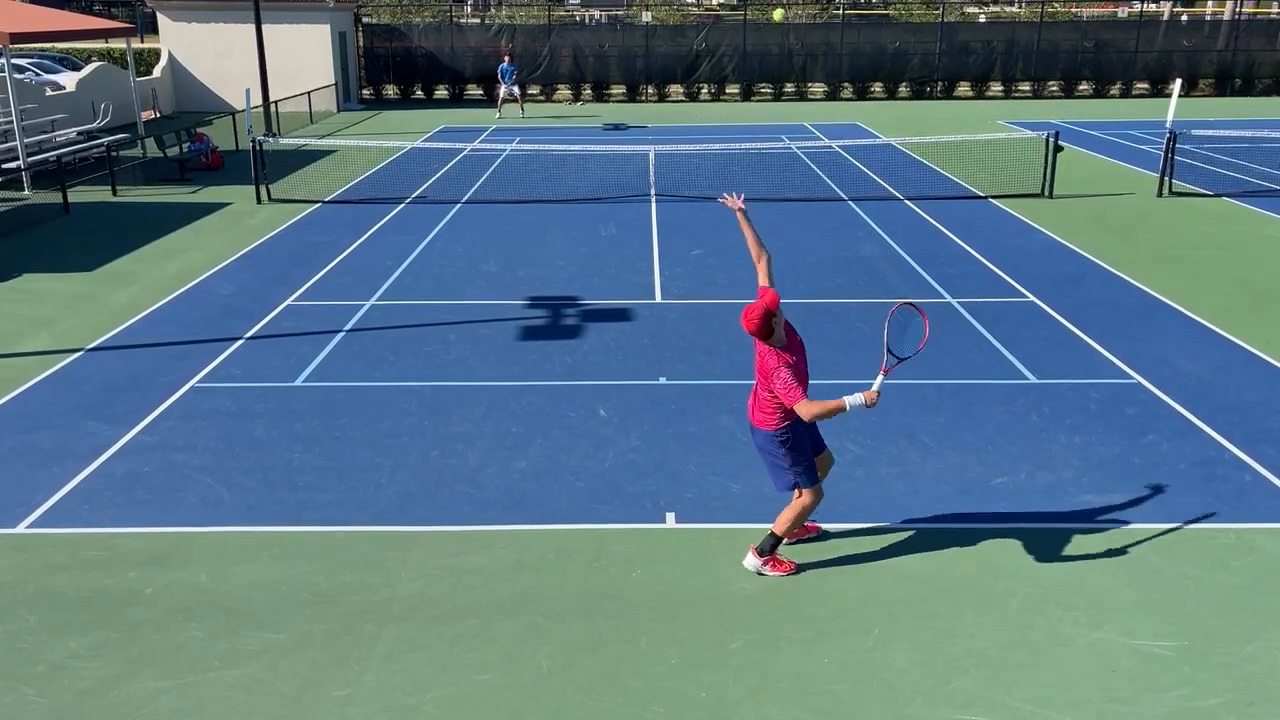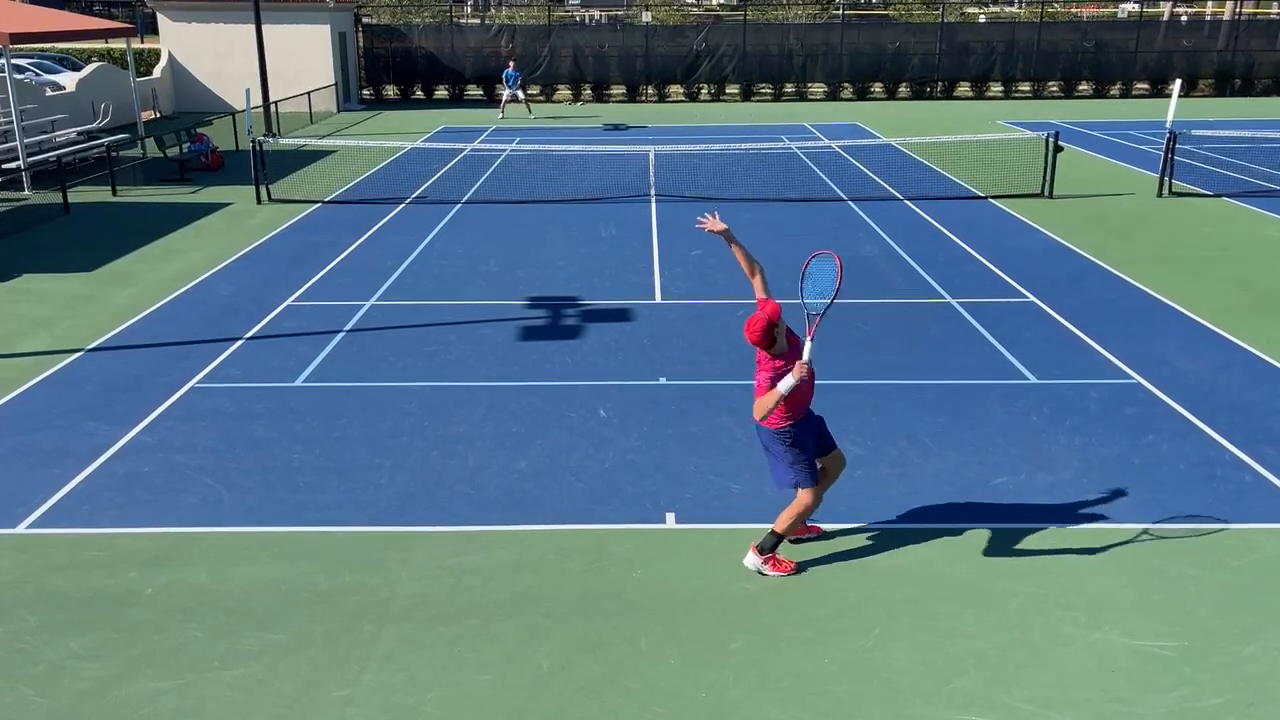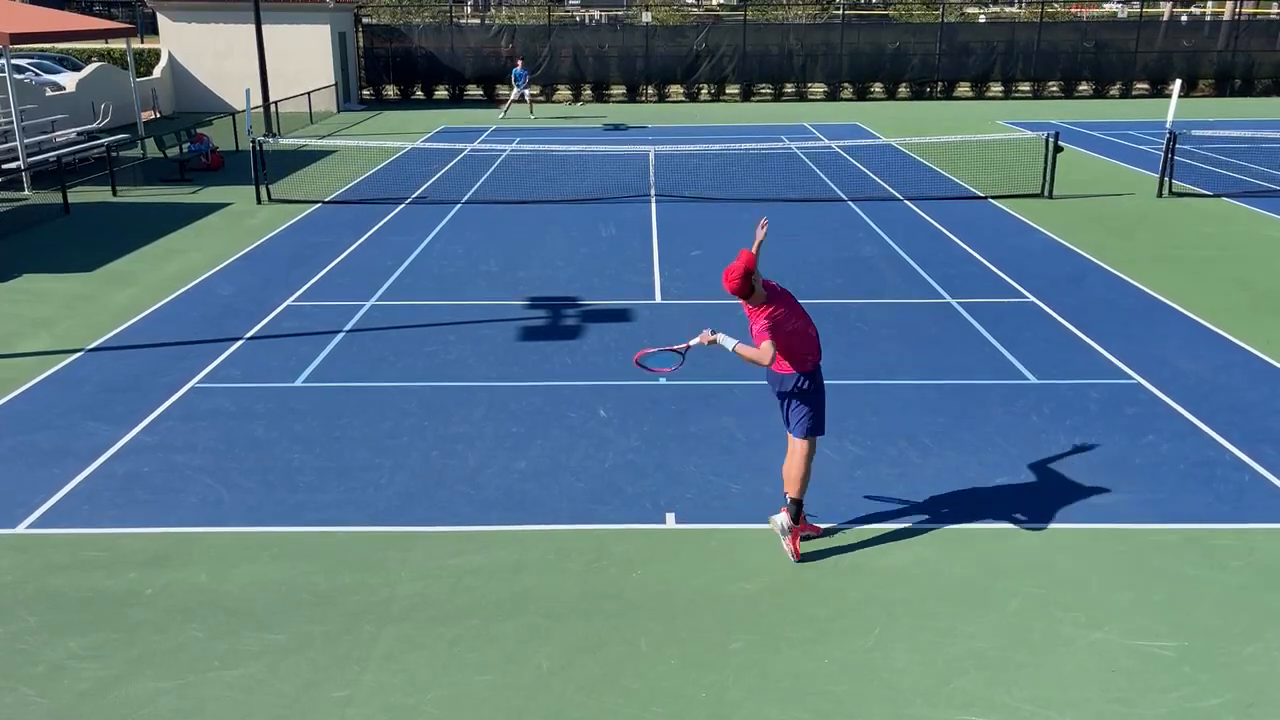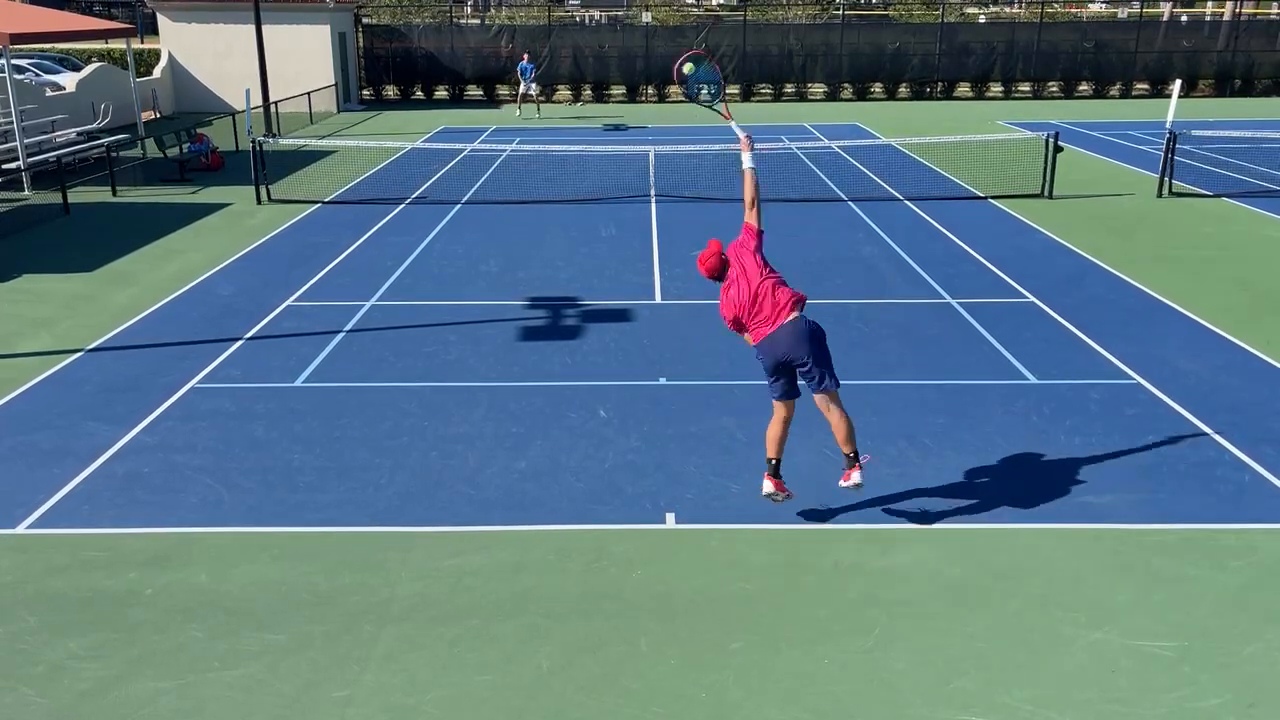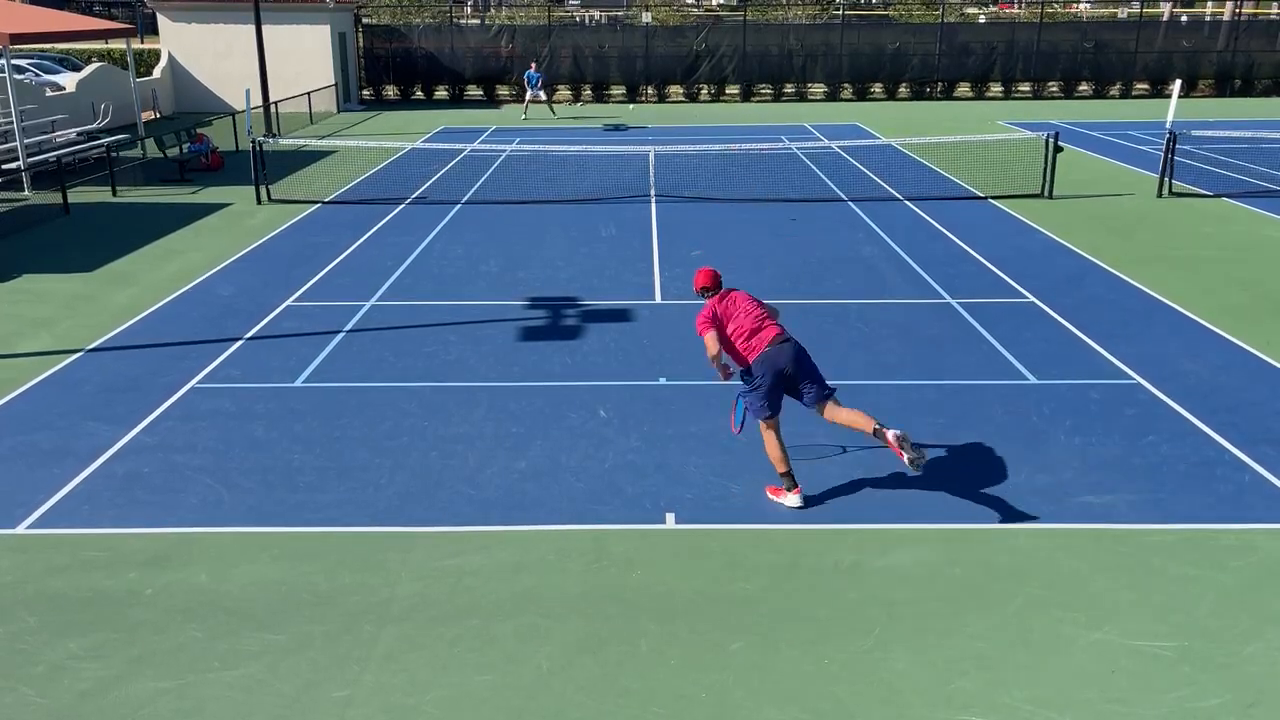
dt=0.2s
person 1, frame 1
left shoulder: (764, 317)
right shoulder: (779, 365)
left elbow: (761, 260)
right elbow: (807, 411)
left wrist: (741, 216)
right wrist: (856, 400)
left hip: (783, 419)
right hip: (777, 429)
left knee: (823, 462)
right knee: (810, 495)
left ankle: (792, 528)
right ankle: (761, 554)
person 1, frame 2
left shoulder: (766, 318)
right shoulder: (770, 370)
left elbow: (755, 272)
right elbow: (759, 413)
left wrist: (727, 236)
right wrist: (790, 380)
left hip: (800, 416)
right hip: (782, 430)
left knee: (835, 463)
right knee: (809, 497)
left ankle: (794, 525)
right ankle: (760, 553)
person 1, frame 3
left shoulder: (753, 288)
right shoulder: (764, 319)
left elbow: (744, 265)
right elbow: (768, 357)
left wrist: (757, 243)
right wrist: (725, 340)
left hip: (786, 374)
right hip: (800, 376)
left knee: (798, 444)
right knee: (803, 447)
left ankle: (792, 517)
right ankle: (790, 518)
person 1, frame 4
left shoulder: (726, 304)
right shoulder: (742, 252)
left elbow: (752, 339)
right elbow: (750, 203)
right wrist: (747, 158)
left hip: (769, 347)
right hip: (796, 332)
left knee: (781, 413)
right knee: (829, 403)
left ankle: (772, 478)
right ankle: (852, 467)
person 1, frame 5
left shoulder: (705, 315)
right shoulder: (740, 295)
left elbow: (714, 350)
right elbow: (774, 313)
left wrist: (721, 369)
left hip: (759, 368)
right hip: (787, 349)
left knee: (768, 428)
right knee: (832, 409)
left ankle: (790, 489)
right ankle: (885, 433)
